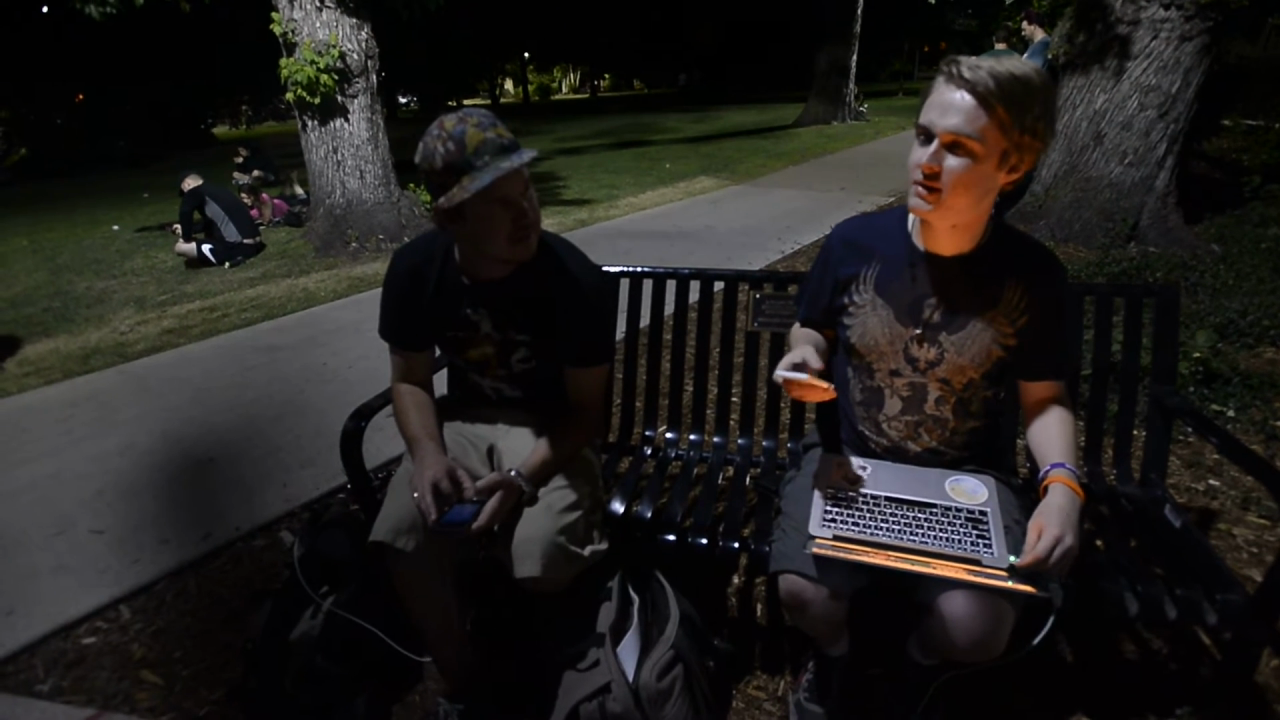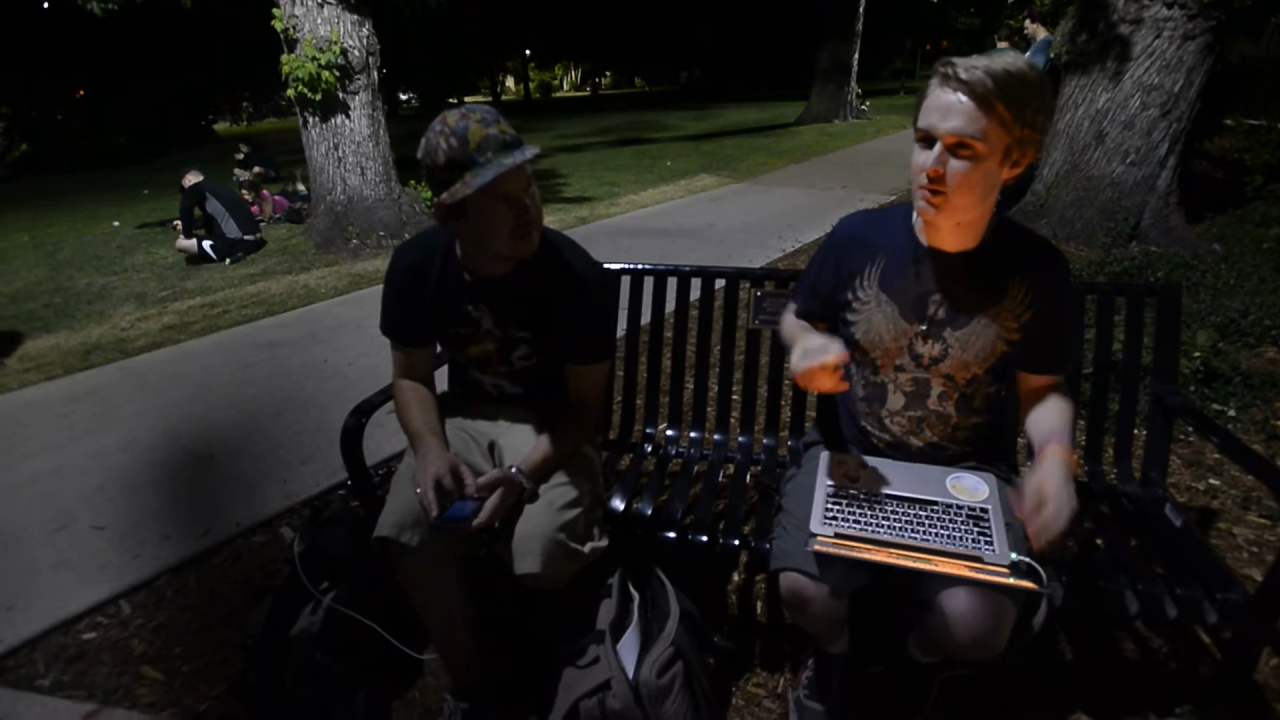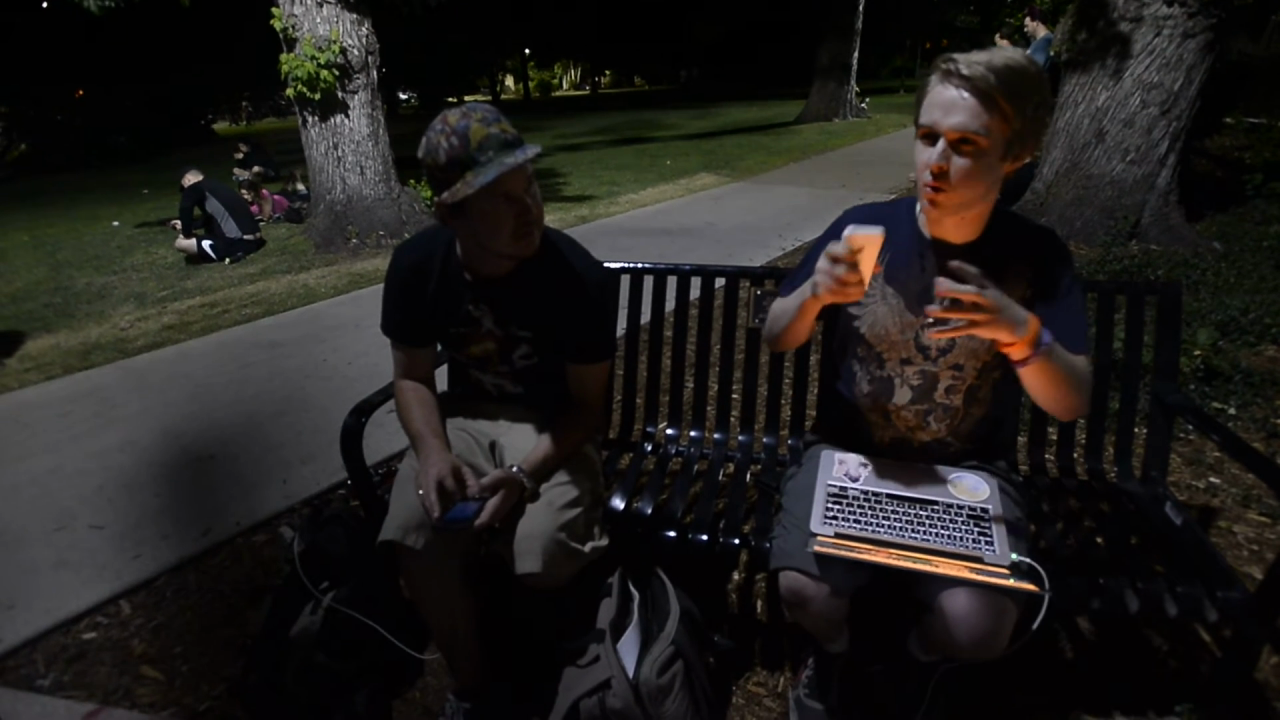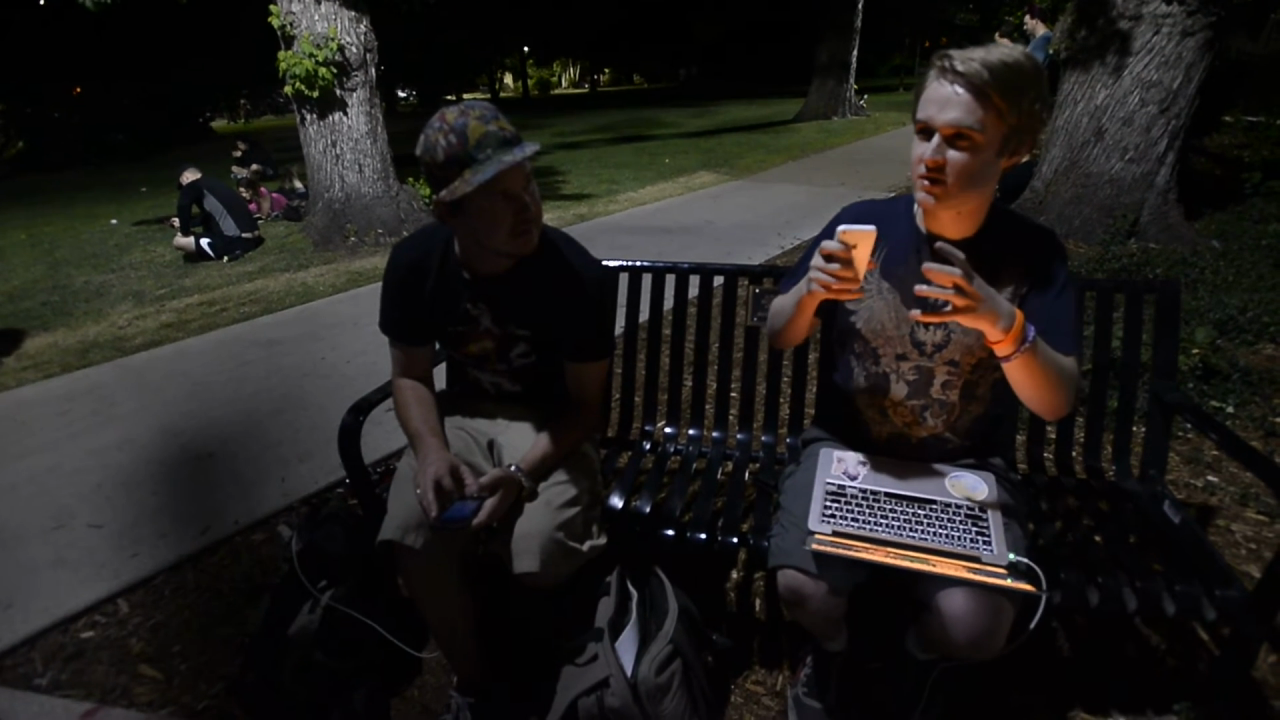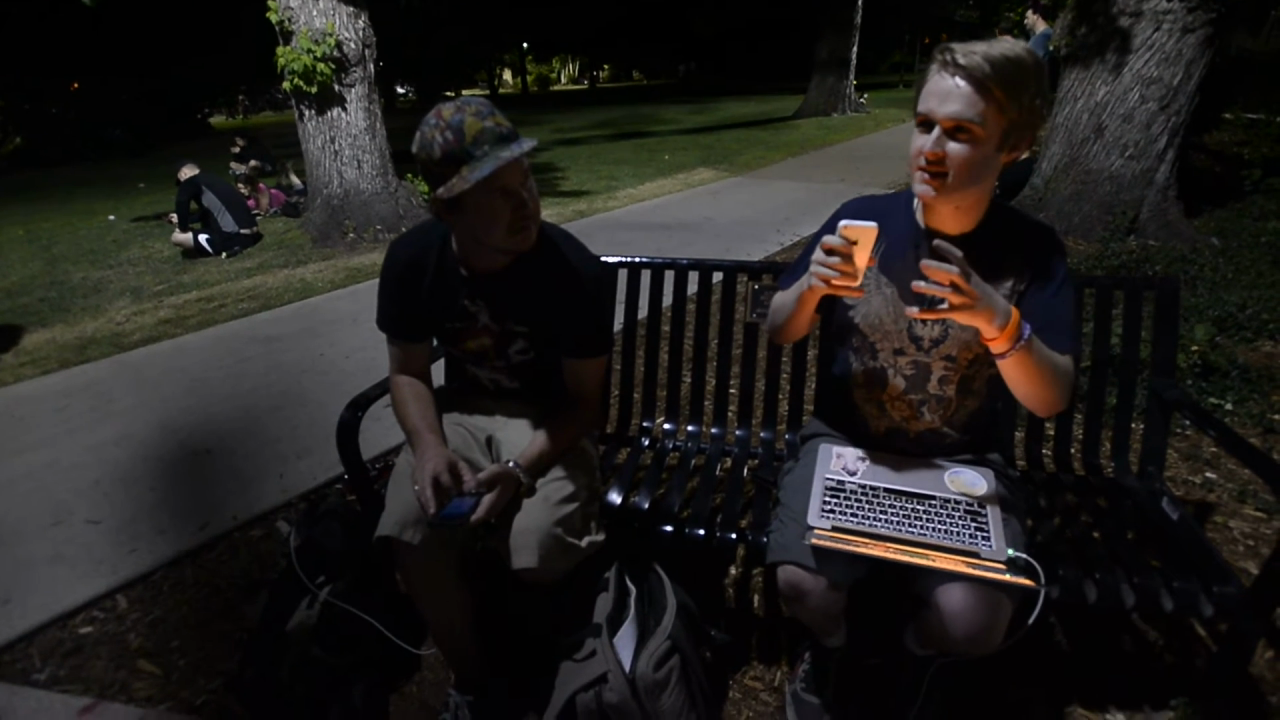
dt=0.3s
person 1, frame 1
left shoulder: (1033, 273)
right shoulder: (854, 242)
left elbow: (1043, 399)
right elbow: (810, 333)
left wrist: (1061, 484)
right wrist: (804, 358)
left hip: (965, 476)
right hip: (848, 459)
left knee: (975, 629)
right knee: (804, 594)
right ankle: (833, 656)
person 1, frame 2
left shoulder: (1036, 267)
right shoulder: (858, 237)
left elbow: (1042, 389)
right elbow: (796, 318)
left wrist: (1054, 459)
right wrist: (807, 347)
left hip: (966, 473)
right hip: (849, 454)
left knee: (978, 626)
right knee: (805, 592)
left ankle: (914, 664)
right ankle: (834, 652)
person 1, frame 3
left shoulder: (1039, 256)
right shoulder: (863, 227)
left elbow: (1072, 402)
right elbow: (777, 338)
left wrist: (1017, 329)
right wrist: (812, 295)
left hip: (966, 470)
right hip: (848, 452)
left knee: (978, 627)
right knee: (805, 592)
left ankle: (913, 662)
right ankle: (833, 652)
person 1, frame 4
left shoulder: (1034, 253)
right shoulder: (863, 225)
left elbow: (1057, 402)
right elbow: (779, 338)
left wrist: (1001, 322)
right wrist: (810, 292)
left hip: (963, 467)
right hip: (846, 447)
left knee: (976, 627)
right knee: (803, 590)
left ankle: (911, 659)
right ankle: (833, 649)
person 1, frame 5
left shoulder: (1033, 249)
right shoulder: (862, 219)
left elbow: (1050, 398)
right elbow: (780, 331)
left wrist: (996, 320)
right wrist: (812, 287)
left hip: (960, 461)
right hip: (845, 442)
left knee: (975, 621)
right knee: (803, 584)
left ankle: (911, 653)
right ankle: (830, 643)
person 2, frame 1
left shoulder: (575, 280)
right shoulder: (414, 269)
left elbow: (586, 408)
right elbow: (410, 380)
left wrist: (524, 479)
right wrist: (428, 456)
left hip: (552, 429)
right hip: (466, 420)
left knee: (542, 561)
right knee: (403, 539)
person 2, frame 2
left shoulder: (577, 277)
right shoulder: (416, 265)
left elbow: (587, 405)
right elbow: (411, 375)
left wrist: (524, 476)
right wrist: (431, 451)
left hip: (552, 426)
right hip: (467, 416)
left knee: (542, 560)
right knee: (409, 535)
person 2, frame 3
left shoulder: (578, 278)
right shoulder: (416, 265)
left elbow: (587, 405)
right elbow: (412, 376)
left wrist: (525, 475)
right wrist: (433, 453)
left hip: (553, 427)
right hip: (468, 417)
left knee: (543, 559)
right knee: (413, 537)
person 2, frame 4
left shoulder: (576, 275)
right shoulder: (415, 263)
left elbow: (585, 403)
right elbow: (410, 375)
left wrist: (523, 474)
right wrist: (431, 452)
left hip: (551, 425)
right hip: (465, 414)
left knee: (541, 559)
right knee: (412, 539)
person 2, frame 5
left shoulder: (575, 271)
right shoulder: (412, 259)
left elbow: (583, 398)
right elbow: (408, 370)
left wrist: (522, 469)
right wrist: (430, 447)
left hip: (549, 420)
right hip: (463, 410)
left knee: (539, 554)
right knee: (411, 534)
